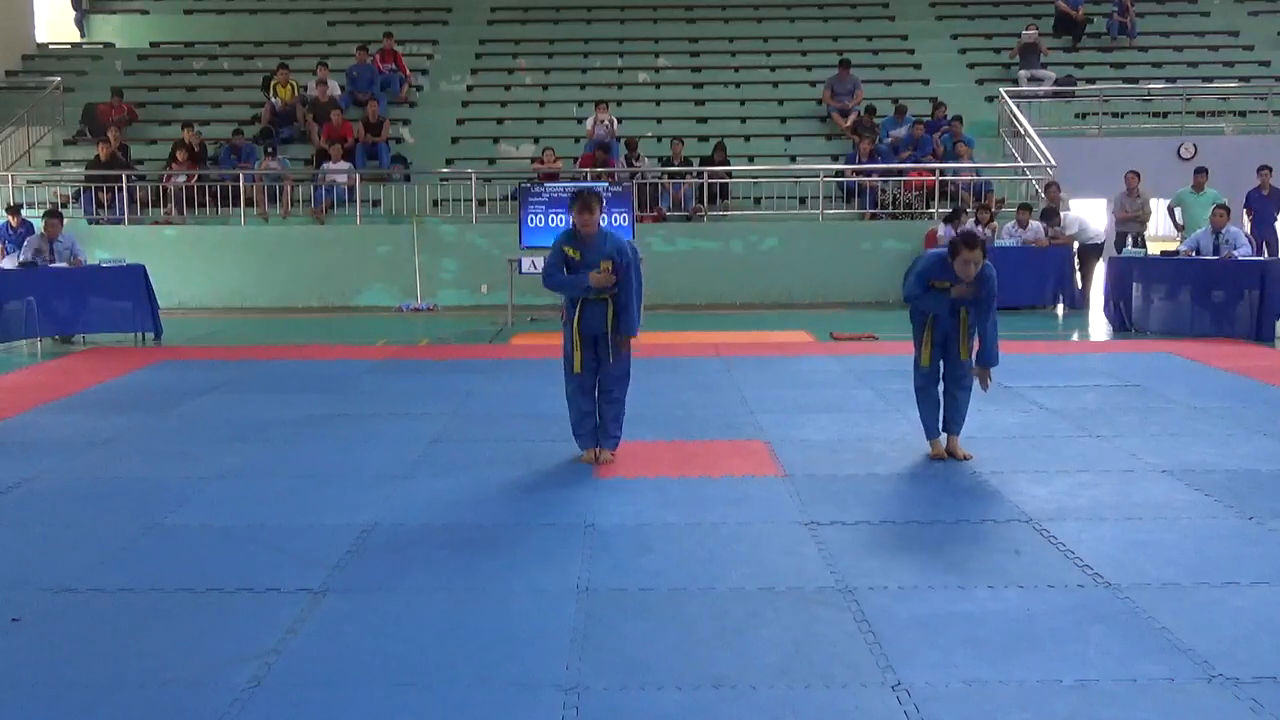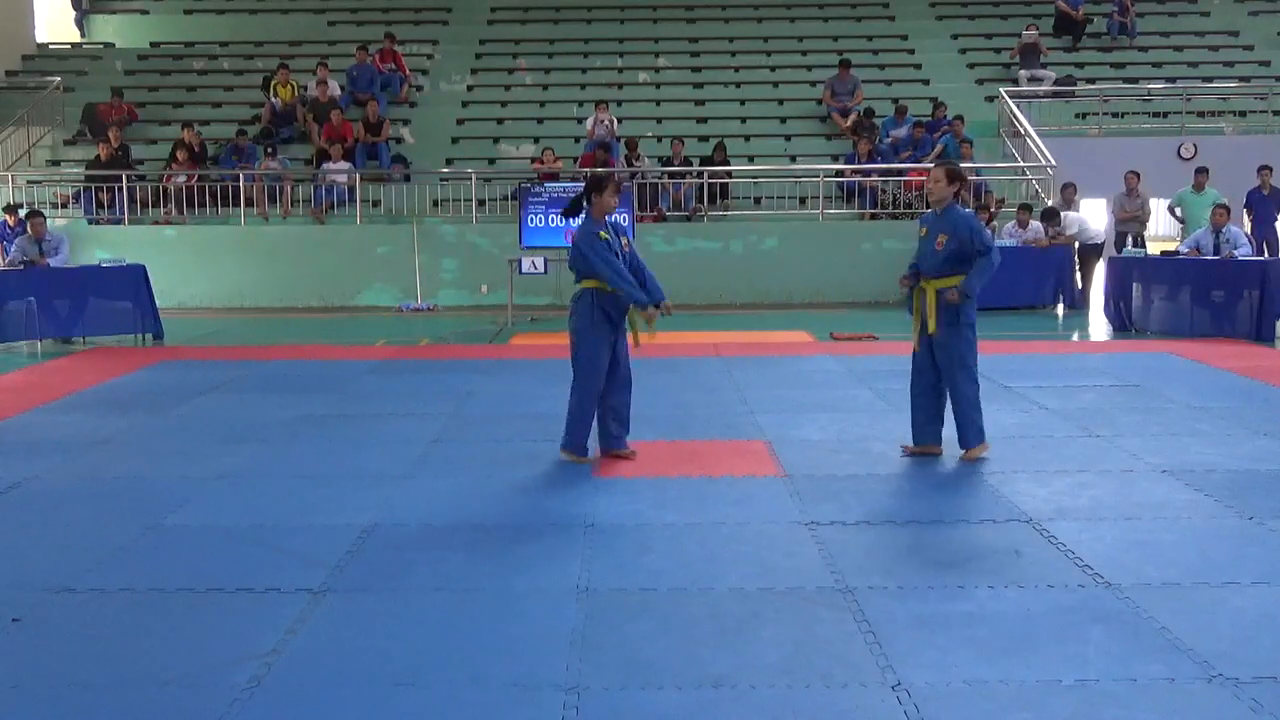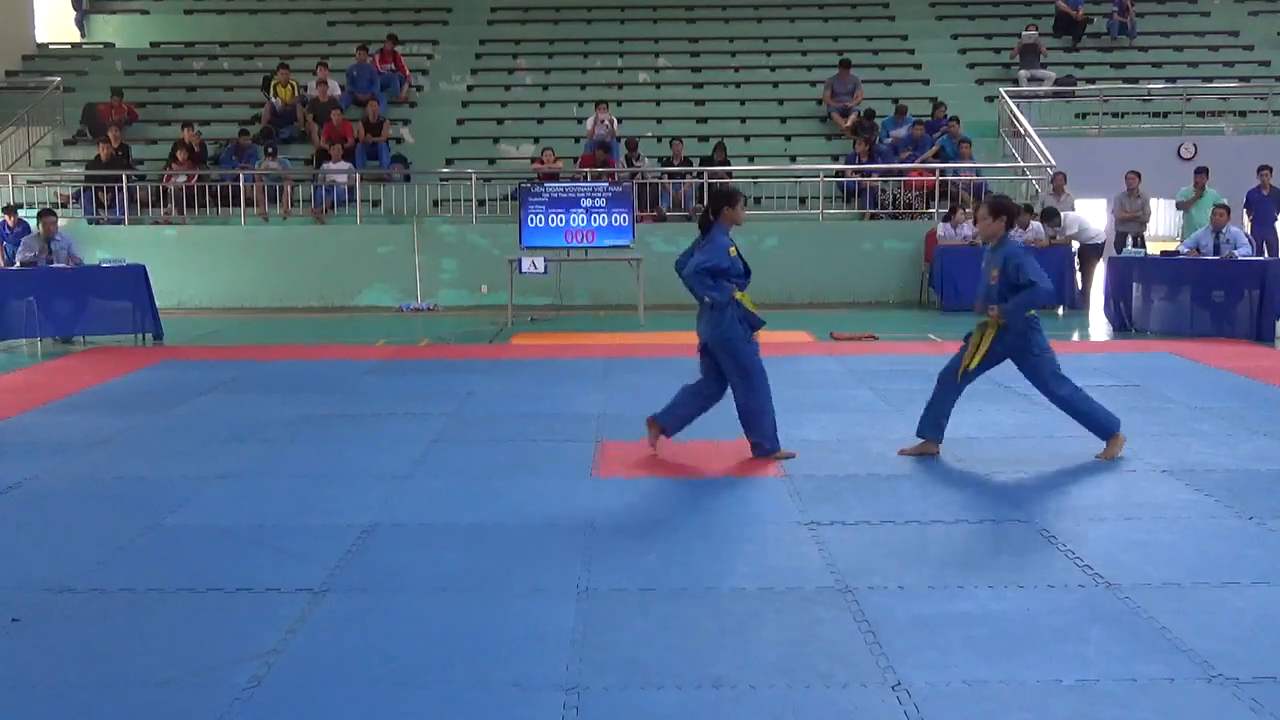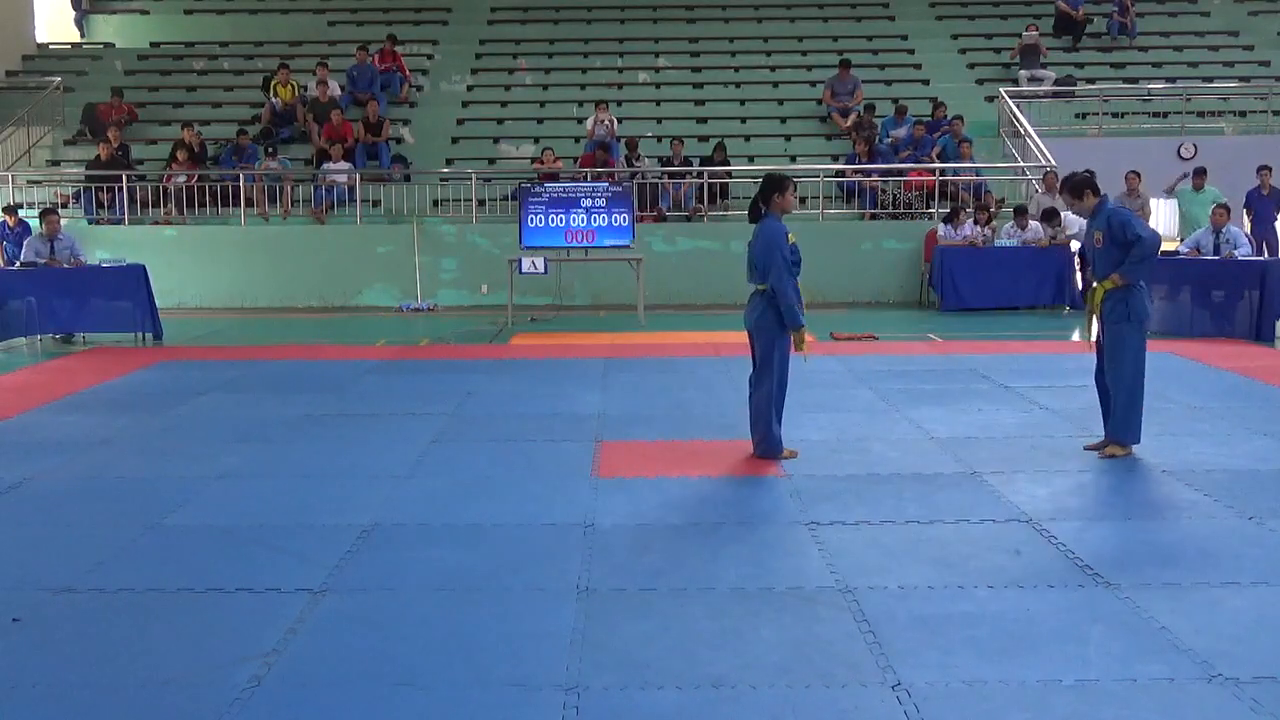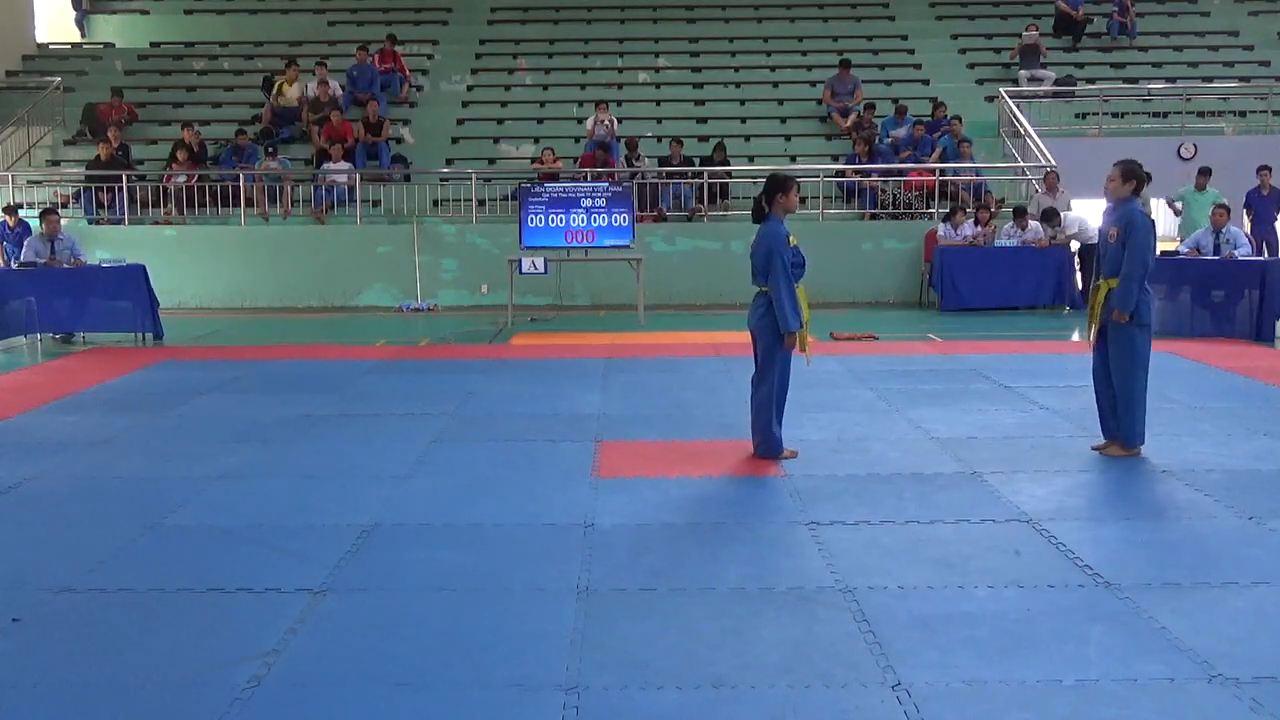
dt=1s
person 1, frame 1
left shoulder: (619, 245)
right shoulder: (564, 242)
left elbow: (630, 289)
right elbow: (550, 278)
left wrist: (627, 330)
right wrist: (586, 281)
left hip: (610, 319)
right hip: (578, 319)
left knee: (613, 382)
right knee: (579, 381)
left ankle: (608, 443)
right ankle: (587, 443)
person 1, frame 2
left shoulder: (616, 230)
right shoulder: (586, 234)
left elbow: (635, 265)
right elbow: (612, 271)
left wrist: (658, 298)
right wrist: (642, 303)
left hip: (616, 311)
right hip: (593, 311)
left knee: (619, 380)
right knee: (588, 381)
left ankle: (615, 441)
right ankle: (574, 446)
person 1, frame 3
left shoulder: (710, 238)
right shoulder: (720, 244)
left elbow: (681, 265)
right elbow: (691, 271)
left wrist: (704, 297)
right wrist: (720, 295)
left hip: (714, 320)
right hip: (727, 321)
left knee: (712, 384)
right knee: (753, 383)
left ankle: (661, 423)
right ankle: (766, 446)
person 1, frame 4
left shoulder: (764, 227)
right shoulder: (776, 231)
right elbow: (782, 282)
right wrist: (797, 321)
left hip: (761, 311)
right hip: (773, 314)
left knee: (763, 378)
right knee: (772, 379)
left ankle: (764, 442)
right ankle: (769, 445)
person 1, frame 5
left shoulder: (769, 229)
right shoulder: (777, 234)
right elbow: (781, 284)
right wrist: (790, 326)
left hip: (766, 312)
right hip: (774, 315)
left knee: (767, 379)
right knee: (773, 380)
left ankle: (765, 442)
right ankle: (769, 445)
person 2, frame 1
left shoulder: (987, 275)
right shoulder: (930, 263)
left elbow: (986, 320)
right elbow: (912, 297)
left wrist: (984, 362)
right wrist: (949, 295)
left hip: (961, 317)
right hip: (928, 316)
left knee: (960, 375)
right knee: (927, 374)
left ankle: (953, 438)
right ankle: (934, 439)
person 2, frame 2
left shoulder: (964, 221)
right shoulder: (927, 221)
left elbow: (989, 257)
left wrist: (964, 290)
right wrist: (912, 277)
left hip: (955, 309)
right hip: (927, 307)
left knee: (959, 375)
right knee: (923, 376)
left ankle: (974, 440)
right ankle: (927, 440)
person 2, frame 3
left shoulder: (1016, 255)
right shoulder: (994, 252)
left elbow: (1043, 290)
left wrist: (1006, 311)
right wrist: (987, 308)
left hip: (1020, 332)
right hip: (993, 331)
left knee: (1056, 386)
right knee: (951, 379)
left ankle: (1112, 432)
right ankle: (930, 441)
person 2, frame 4
left shoulder: (1116, 216)
right shoulder: (1094, 221)
left elbow: (1150, 240)
left wrist: (1125, 275)
right wrist: (1098, 276)
left hip: (1126, 304)
right hip: (1109, 303)
left knee: (1124, 371)
right knee: (1105, 372)
left ankle: (1123, 439)
right ankle: (1113, 434)
person 2, frame 5
left shoulder: (1136, 217)
right shoulder: (1111, 214)
left elbow: (1137, 266)
left wrist: (1123, 306)
right wrist: (1098, 299)
left hip: (1127, 307)
right hip: (1109, 303)
left knee: (1127, 374)
right knee: (1103, 372)
left ankle: (1129, 441)
right ankle: (1115, 434)
